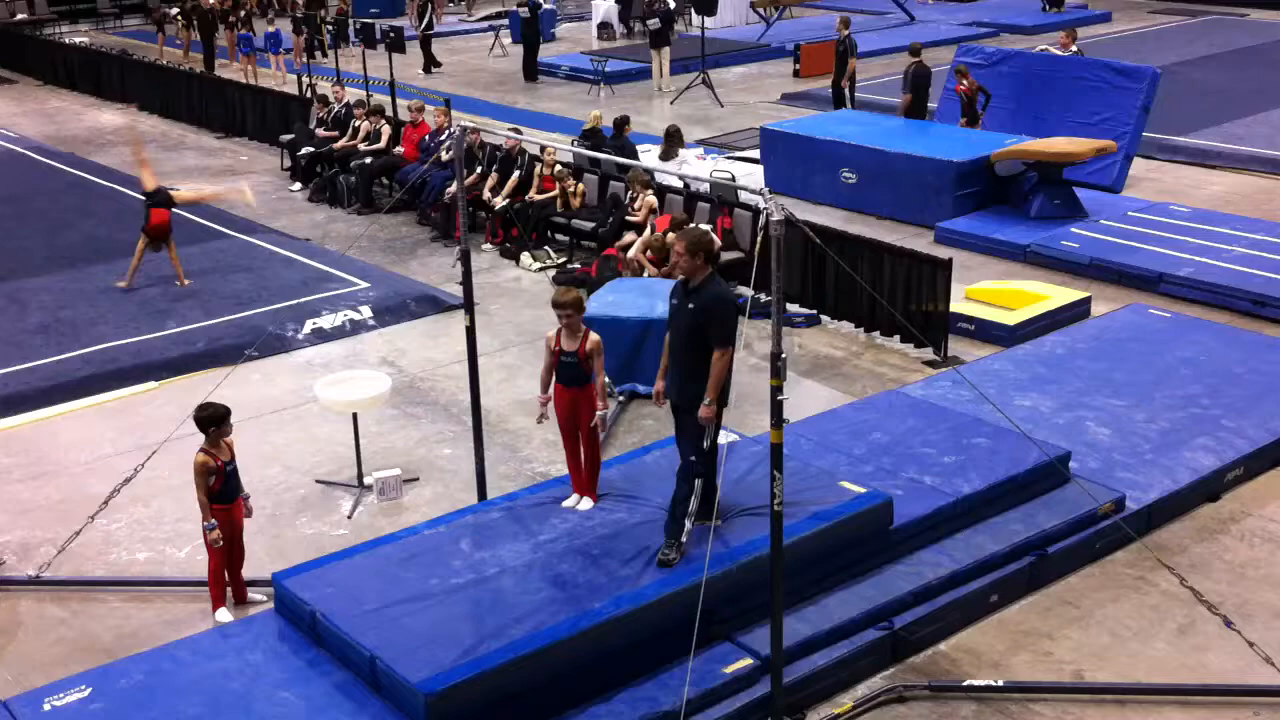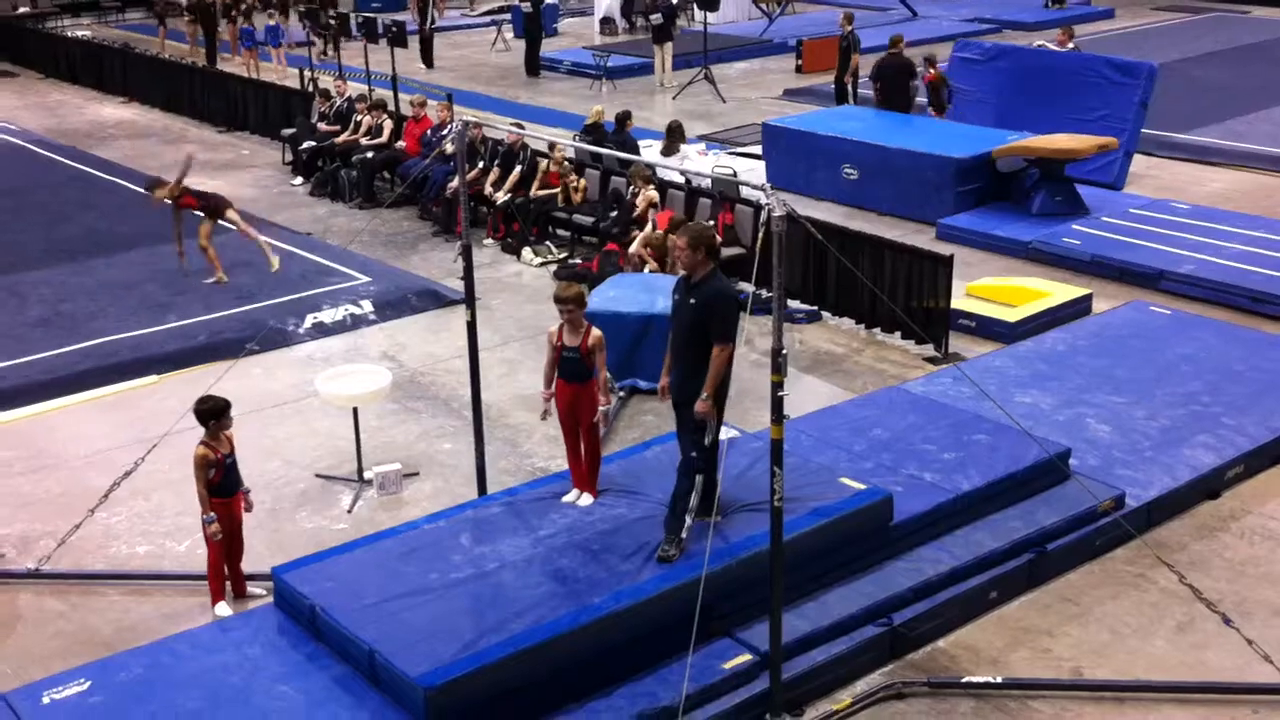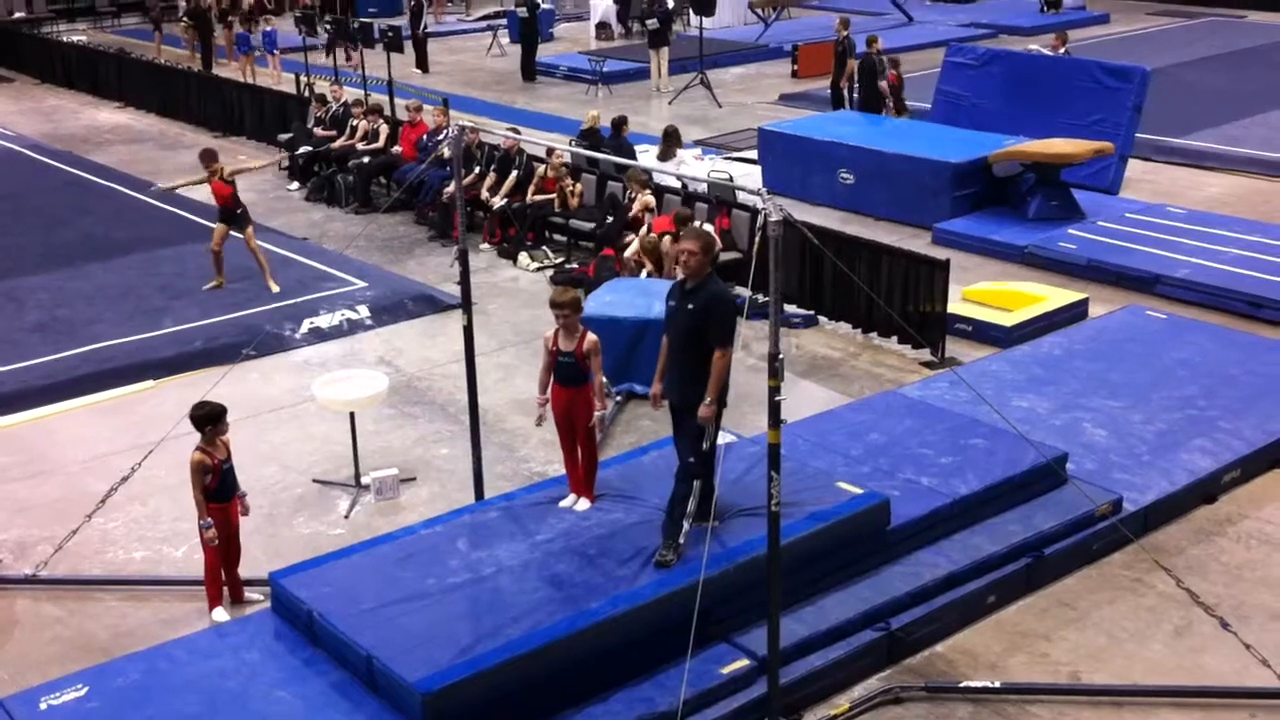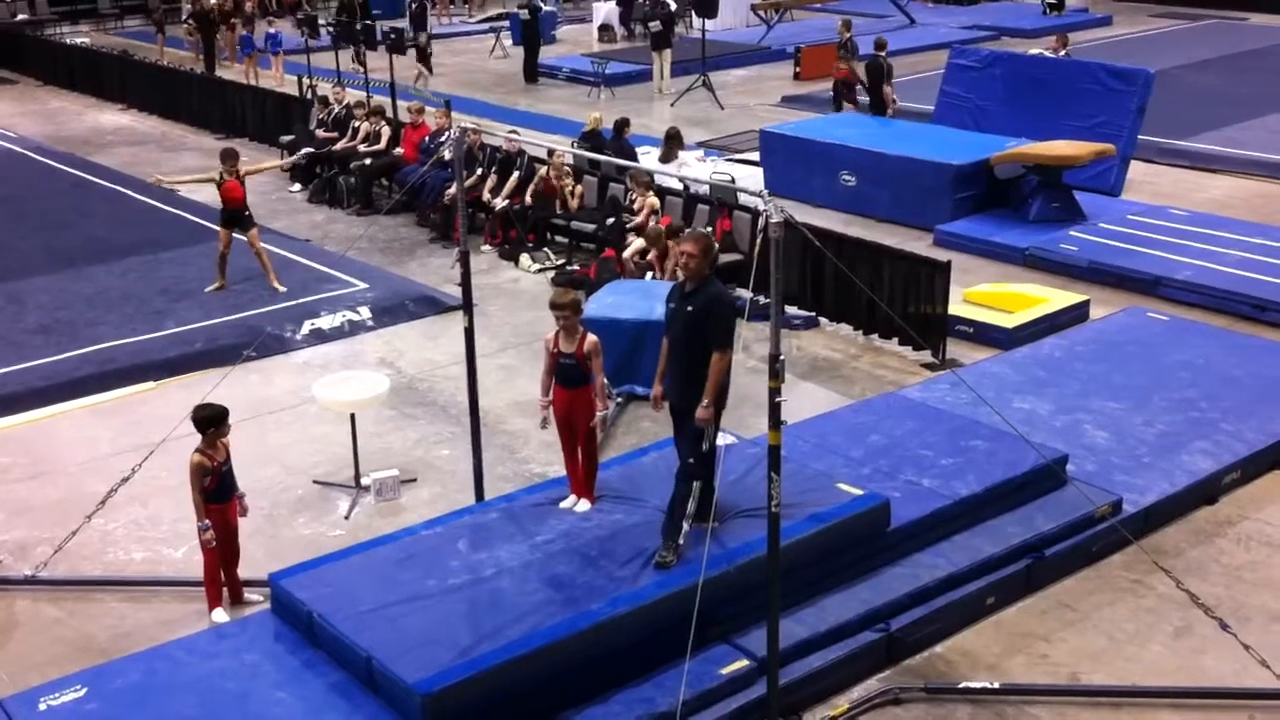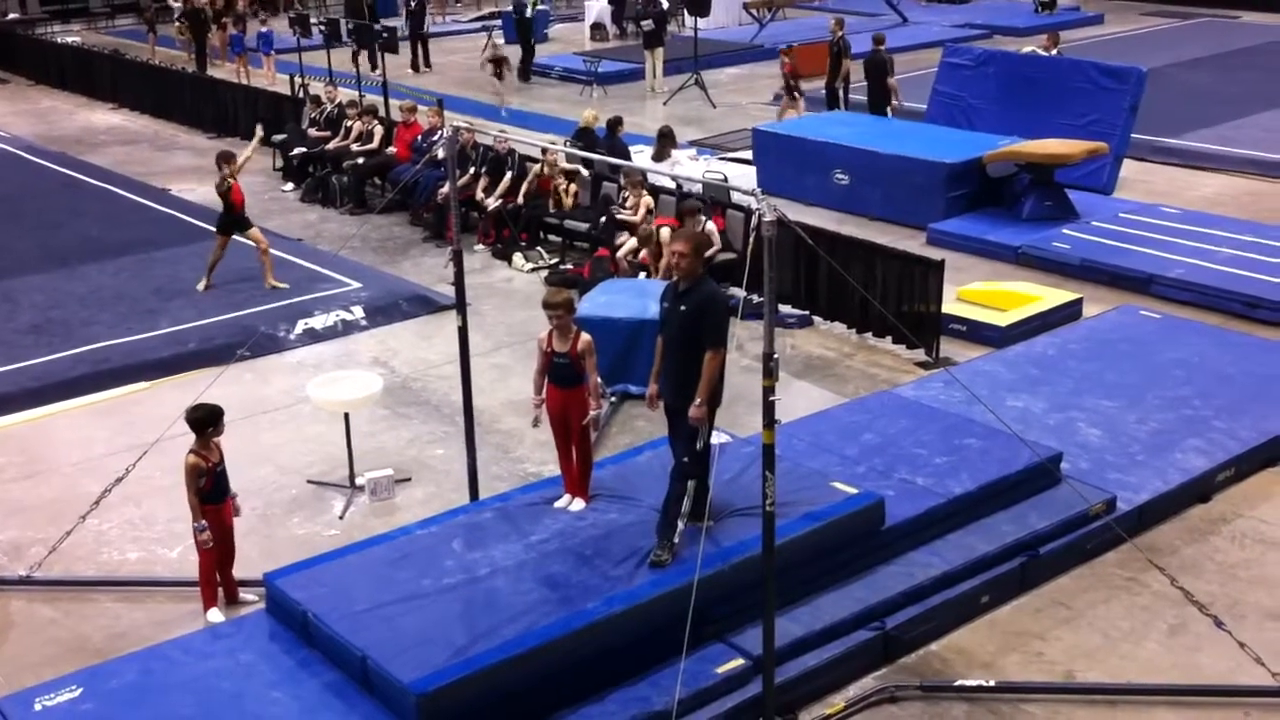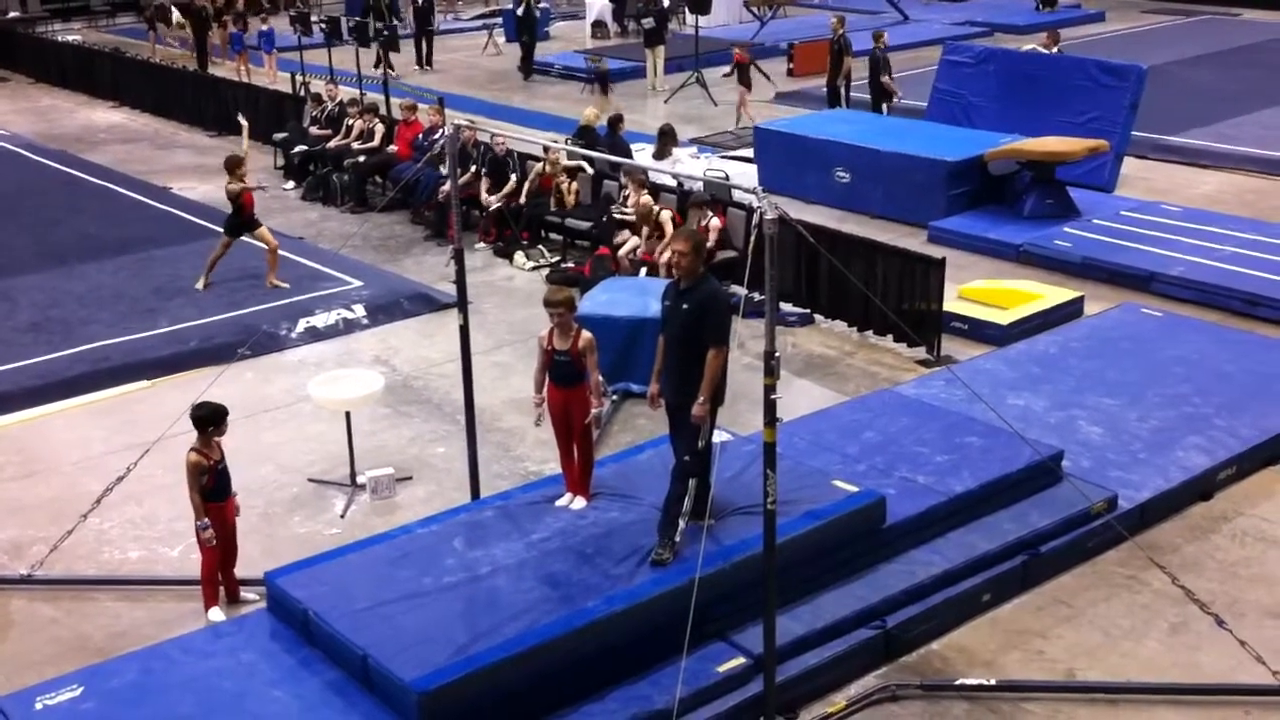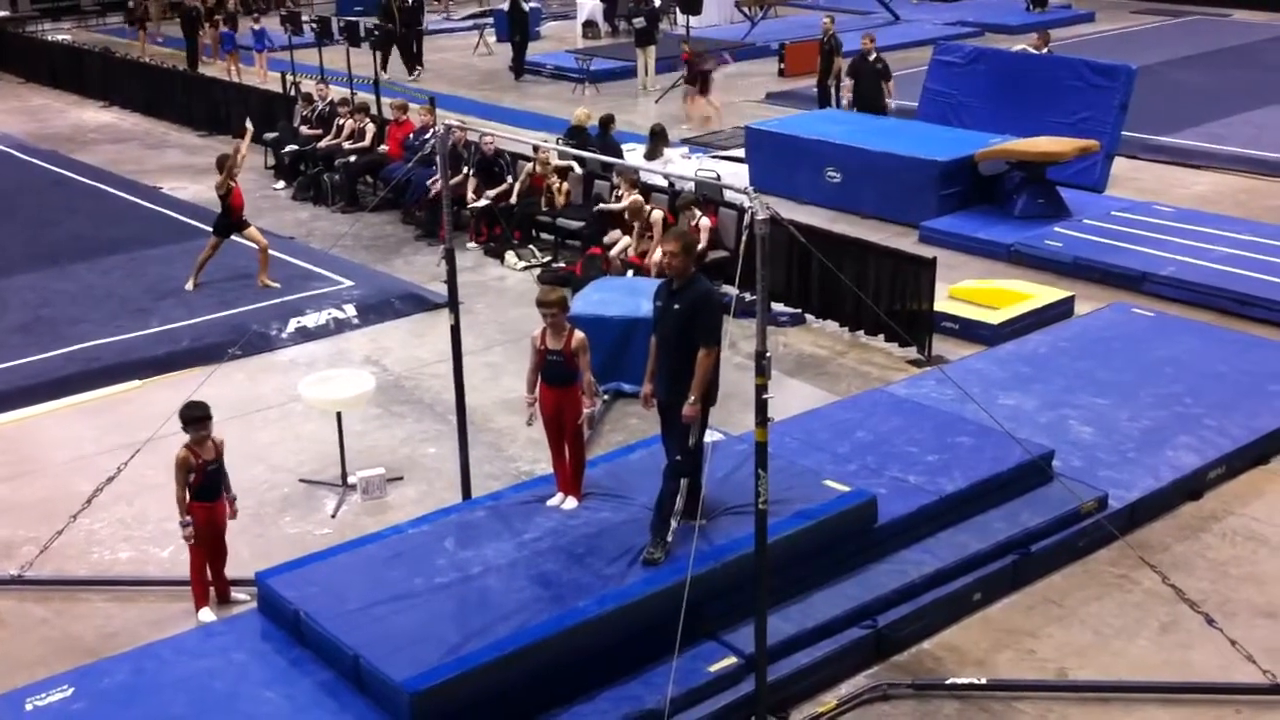
dt=0.5s
person 1, frame 1
left shoulder: (719, 298)
right shoulder: (679, 289)
left elbow: (723, 353)
left wrist: (710, 401)
right wrist: (661, 376)
left hip: (702, 396)
right hip: (680, 390)
left knee: (692, 465)
right knee: (696, 456)
left ankle: (675, 537)
right ankle: (705, 511)
person 1, frame 2
left shoulder: (721, 293)
right shoulder: (683, 284)
left elbow: (723, 349)
left wrist: (707, 396)
right wrist: (667, 373)
left hip: (703, 392)
right hip: (682, 385)
left knee: (693, 460)
right knee: (697, 452)
left ankle: (675, 533)
right ankle: (706, 506)
person 1, frame 3
left shoulder: (719, 297)
right shoulder: (676, 290)
left elbow: (722, 352)
left wrist: (710, 400)
right wrist: (659, 379)
left hip: (702, 396)
right hip: (678, 391)
left knee: (691, 466)
right knee: (693, 457)
left ankle: (673, 537)
right ankle: (703, 511)
person 1, frame 4
left shoulder: (718, 299)
right shoulder: (676, 291)
left elbow: (721, 354)
left wrist: (708, 402)
right wrist: (659, 381)
left hip: (702, 397)
right hip: (678, 391)
left knee: (690, 467)
right knee: (694, 458)
left ankle: (672, 538)
right ankle: (703, 512)
person 1, frame 5
left shoulder: (712, 298)
right shoulder: (670, 291)
left elbow: (715, 353)
left wrist: (701, 401)
right wrist: (654, 380)
left hip: (696, 396)
right hip: (673, 391)
left knee: (685, 465)
right knee: (690, 457)
left ankle: (667, 537)
right ankle: (698, 510)
person 1, frame 6
left shoulder: (713, 296)
right shoulder: (671, 289)
left elbow: (717, 351)
left wrist: (704, 399)
right wrist: (656, 380)
left hip: (698, 395)
right hip: (674, 389)
left knee: (687, 464)
right knee: (690, 456)
left ankle: (668, 536)
right ankle: (699, 508)
person 1, frame 7
left shoulder: (705, 296)
right shoulder: (663, 289)
left elbow: (708, 351)
left wrist: (695, 399)
right wrist: (649, 380)
left hip: (690, 394)
right hip: (667, 389)
left knee: (679, 463)
right knee: (680, 455)
left ankle: (660, 535)
right ankle: (690, 508)
person 2, frame 1
left shoulder: (593, 341)
right shoulder: (552, 338)
left elbow: (600, 376)
right elbow: (547, 371)
left wrist: (601, 408)
right wrist: (543, 402)
left hip: (585, 396)
right hip: (563, 396)
left knee: (590, 446)
right knee: (570, 445)
left ankle: (590, 493)
right ankle: (577, 490)
person 2, frame 2
left shoulder: (594, 336)
right shoulder: (554, 334)
left elbow: (601, 371)
right elbow: (550, 366)
left wrist: (603, 403)
right wrist: (546, 397)
left hip: (587, 391)
right hip: (564, 391)
left knee: (590, 442)
right knee: (571, 441)
left ankle: (590, 489)
right ankle: (577, 485)
person 2, frame 3
left shoulder: (590, 341)
right shoulder: (550, 338)
left elbow: (597, 376)
right elbow: (546, 371)
left wrist: (600, 408)
right wrist: (541, 403)
left hip: (582, 397)
right hip: (560, 396)
left knee: (587, 446)
right knee: (567, 446)
left ankle: (587, 493)
right ankle: (574, 490)
person 2, frame 4
left shoulder: (590, 342)
right shoulder: (550, 340)
left elbow: (598, 377)
right elbow: (547, 373)
left wrist: (601, 409)
right wrist: (544, 405)
left hip: (583, 397)
right hip: (561, 397)
left knee: (587, 448)
right knee: (568, 447)
left ankle: (587, 494)
right ankle: (574, 491)
person 2, frame 5
left shoulder: (584, 341)
right shoulder: (544, 339)
left elbow: (592, 376)
right elbow: (540, 372)
left wrist: (595, 408)
right wrist: (537, 403)
left hip: (577, 396)
right hip: (555, 397)
left knee: (581, 446)
right knee: (562, 446)
left ankle: (581, 493)
right ankle: (569, 490)
person 2, frame 6
left shoulder: (585, 339)
right shoulder: (544, 337)
left elbow: (593, 374)
right elbow: (540, 371)
left wrist: (596, 405)
right wrist: (538, 402)
left hip: (579, 395)
right hip: (556, 395)
left knee: (583, 445)
right knee: (563, 445)
left ankle: (582, 492)
right ankle: (570, 489)
person 2, frame 7
left shoulder: (578, 339)
right shoulder: (537, 337)
left elbow: (586, 374)
right elbow: (533, 370)
left wrist: (589, 405)
right wrist: (530, 401)
left hip: (571, 395)
right hip: (548, 395)
left knee: (574, 445)
right knee: (555, 445)
left ankle: (574, 492)
right ankle: (561, 489)
person 3, frame 1
left shoulder: (228, 444)
right shoulder: (203, 460)
right elbow: (202, 495)
left wrist: (245, 498)
right wrist: (210, 526)
left hip: (235, 507)
right hip: (218, 513)
left knee: (237, 554)
right knee: (218, 560)
left ankle: (241, 594)
right ankle: (219, 605)
person 3, frame 2
left shoulder: (228, 437)
right shoulder: (203, 452)
right elbow: (201, 488)
left wrist: (245, 492)
right wrist: (209, 519)
left hip: (234, 500)
right hip: (217, 506)
left knee: (236, 548)
right knee: (218, 554)
left ankle: (240, 588)
right ankle: (218, 599)
person 3, frame 3
left shoulder: (224, 442)
right shoulder: (199, 458)
right elbow: (198, 493)
left wrist: (241, 496)
right wrist: (206, 524)
left hip: (230, 506)
right hip: (213, 511)
left knee: (233, 553)
right knee: (215, 559)
left ankle: (237, 593)
right ankle: (216, 605)
person 3, frame 4
left shoulder: (224, 444)
right shoulder: (199, 460)
right elbow: (196, 495)
left wrist: (240, 497)
right wrist: (204, 526)
left hip: (229, 506)
right hip: (212, 513)
left knee: (232, 554)
right knee: (214, 560)
left ankle: (237, 594)
right ankle: (215, 606)
person 3, frame 5
left shoulder: (216, 444)
right shoulder: (193, 461)
right elbow: (192, 495)
left wrist: (232, 498)
right wrist: (200, 527)
left hip: (224, 507)
right hip: (208, 513)
left knee: (227, 554)
right knee: (209, 560)
left ankle: (232, 594)
right ankle: (210, 606)
person 3, frame 6
left shoulder: (216, 444)
right shoulder: (195, 459)
right elbow: (194, 493)
left wrist: (233, 497)
right wrist: (203, 525)
left hip: (226, 506)
right hip: (210, 511)
left knee: (230, 553)
right knee: (212, 559)
left ankle: (233, 593)
right ankle: (211, 605)
person 3, frame 7
left shoulder: (217, 443)
right shoulder: (185, 456)
right elbow: (180, 490)
left wrist: (231, 499)
right wrist: (185, 522)
left hip: (218, 506)
right hip: (198, 511)
left knee: (219, 552)
right knee: (200, 558)
left ankle: (223, 593)
right ankle: (202, 605)
